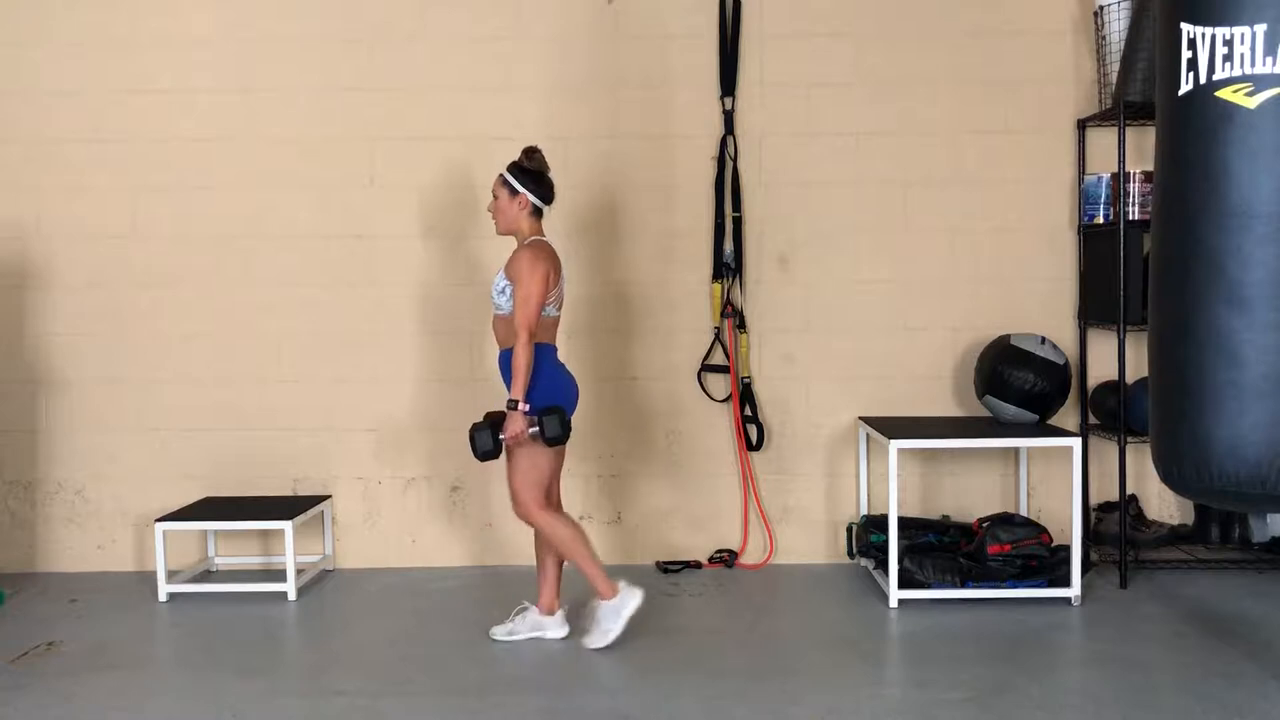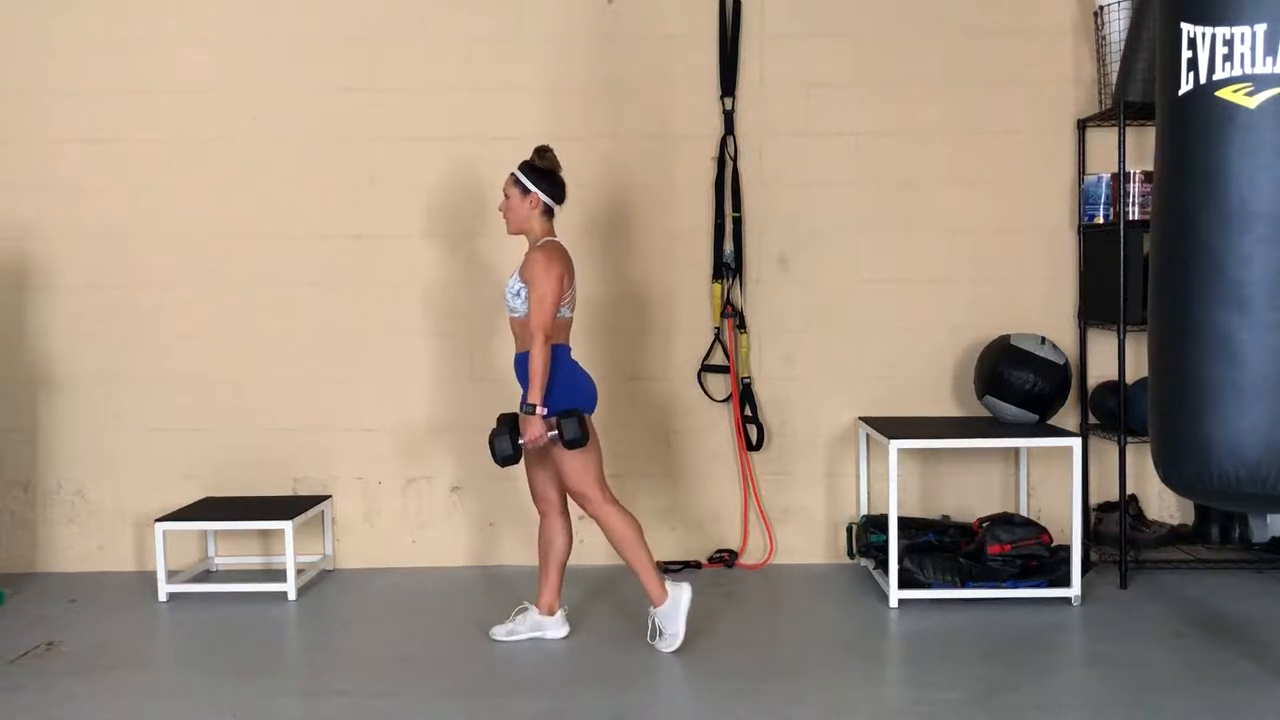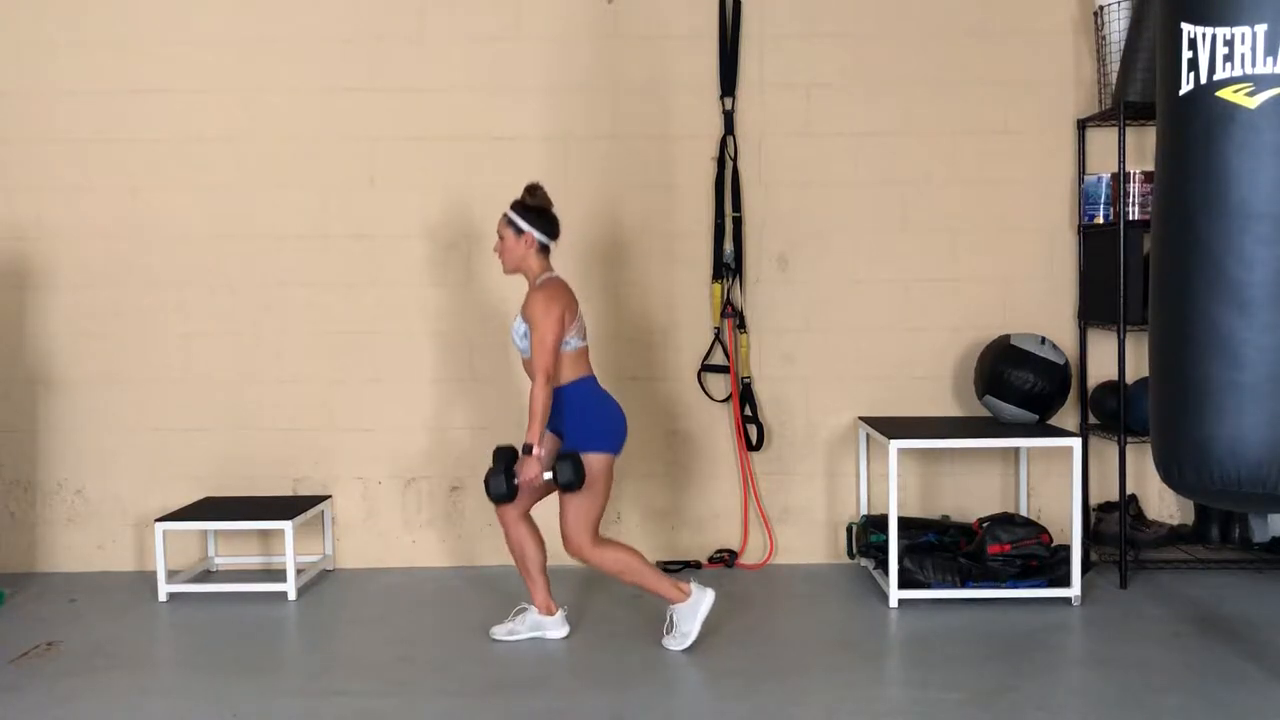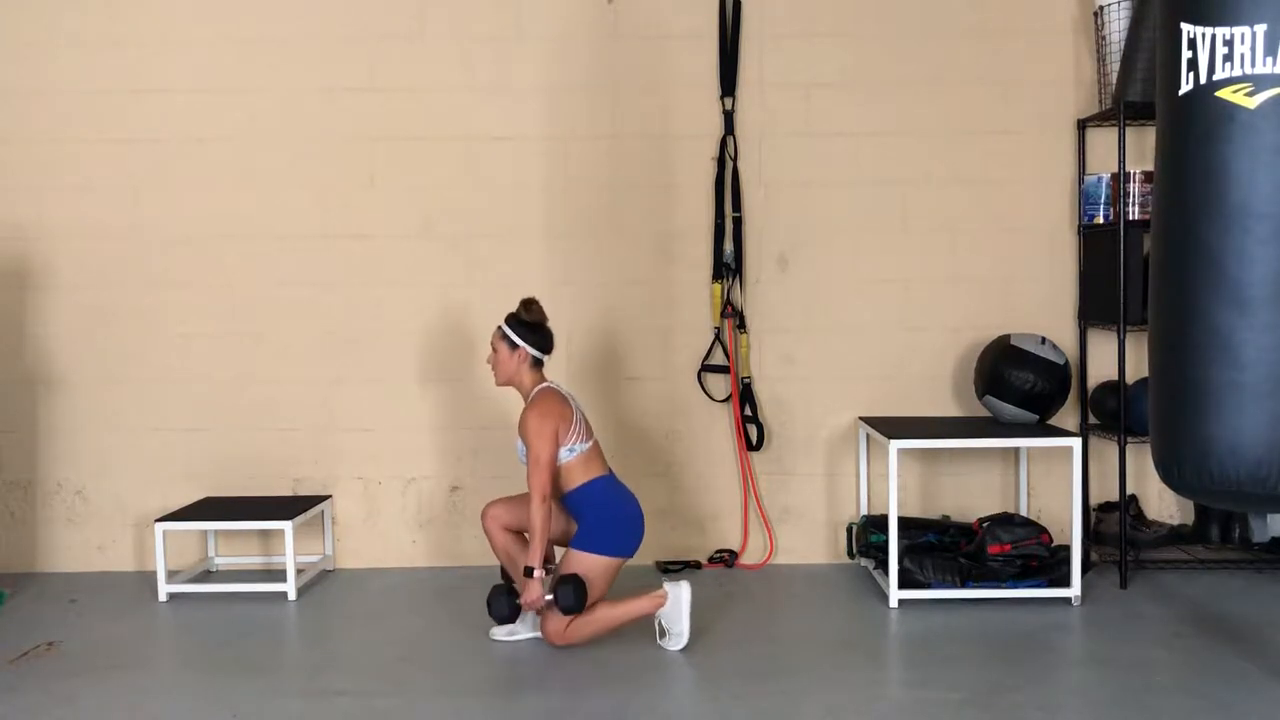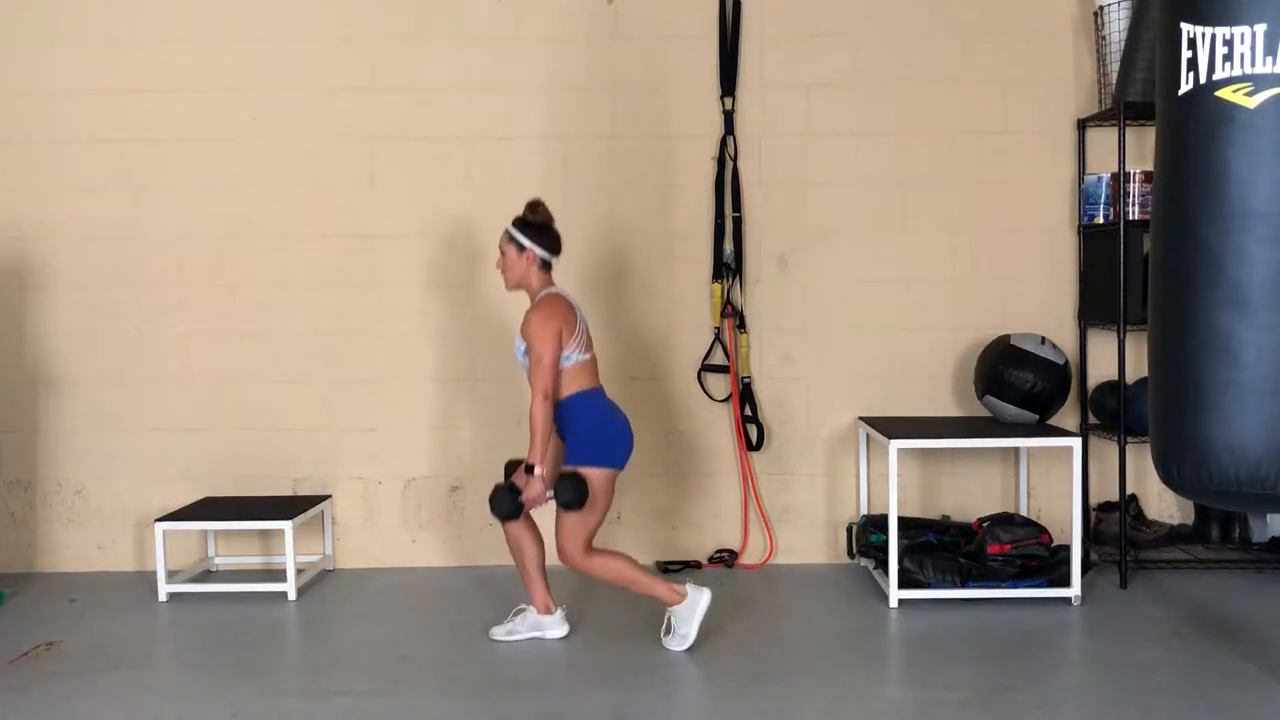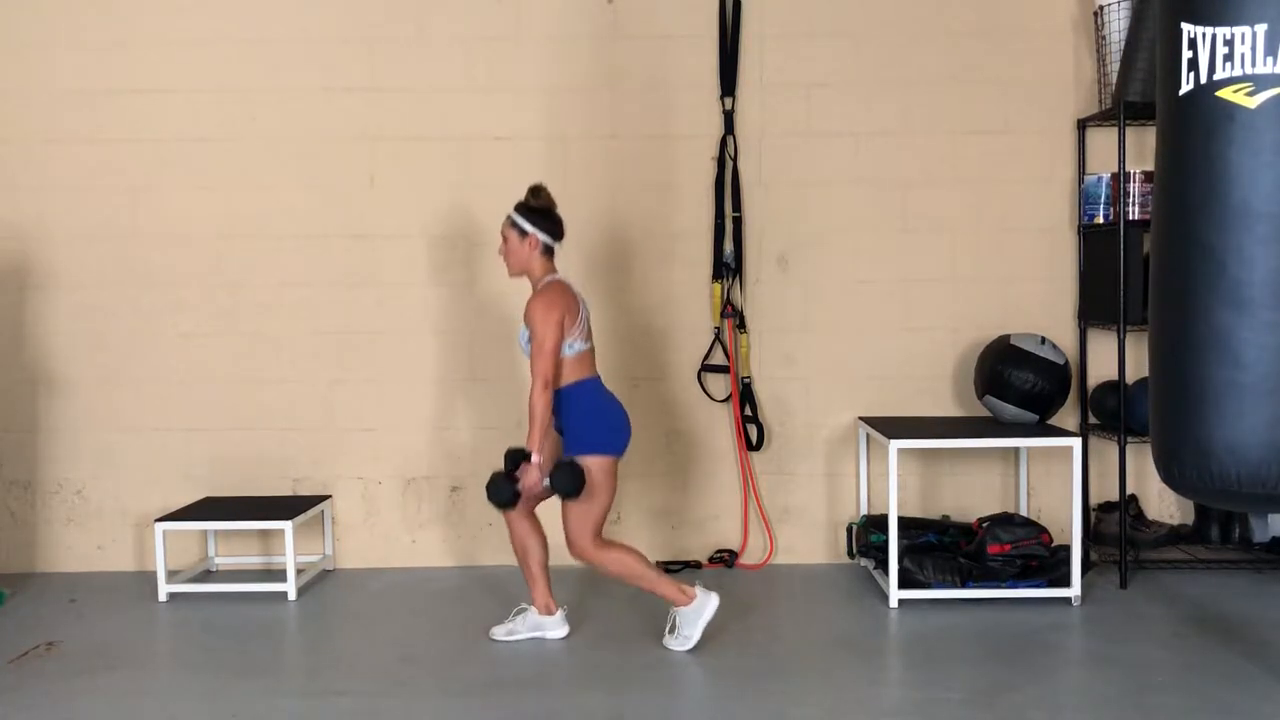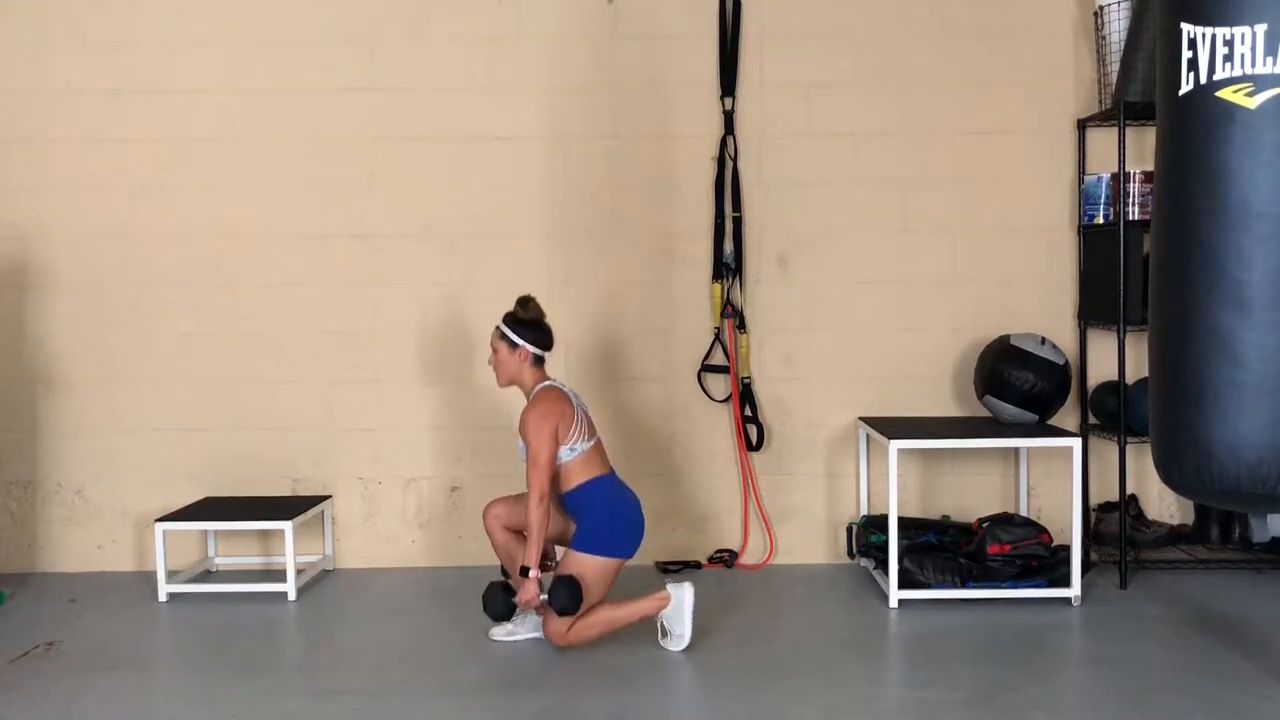
dt=0.7s
person 1, frame 1
left shoulder: (528, 256)
right shoulder: (537, 254)
left elbow: (523, 337)
left wrist: (517, 405)
left hip: (539, 385)
right hip: (541, 384)
left knee: (531, 505)
right knee: (544, 502)
left ankle: (611, 594)
right ankle: (547, 611)
person 1, frame 2
left shoulder: (543, 256)
right shoulder: (545, 254)
left elbow: (540, 338)
left wrist: (534, 409)
right wrist: (535, 406)
left hip: (556, 388)
right hip: (549, 387)
left knee: (595, 499)
right knee: (549, 503)
left ankle: (664, 597)
right ankle: (547, 612)
person 1, frame 3
left shoulder: (544, 294)
right shoulder: (547, 290)
left elbow: (543, 377)
left wrist: (533, 449)
right wrist: (539, 443)
left hip: (587, 419)
right hip: (571, 418)
left knee: (581, 542)
right knee: (509, 505)
left ankle: (685, 597)
right ankle: (545, 613)
person 1, frame 4
left shoulder: (539, 412)
right shoulder: (549, 398)
left elbow: (541, 498)
right elbow: (552, 490)
left wrist: (533, 572)
right wrist: (542, 547)
left hip: (607, 519)
right hip: (593, 509)
left knee: (557, 631)
right knee: (495, 516)
left ankle: (664, 599)
right ankle: (540, 610)
person 1, frame 5
left shoulder: (542, 313)
right shoulder: (556, 304)
left elbow: (542, 396)
left wrist: (535, 469)
right wrist: (541, 463)
left hip: (593, 433)
right hip: (583, 427)
left knee: (575, 552)
left ankle: (682, 598)
right ankle: (543, 613)
person 1, frame 6
left shoulder: (544, 300)
right shoulder: (558, 292)
left elbow: (543, 383)
left wrist: (534, 455)
right wrist: (542, 448)
left hip: (590, 423)
right hip: (581, 419)
left knee: (583, 541)
right knee: (514, 503)
left ankle: (690, 599)
right ankle: (544, 613)
person 1, frame 7
left shoulder: (539, 411)
right shoulder: (554, 394)
left elbow: (539, 498)
left wrist: (531, 572)
right wrist: (536, 556)
left hip: (606, 518)
right hip: (596, 508)
left knee: (560, 632)
right knee: (496, 515)
left ankle: (666, 600)
right ankle: (537, 613)
